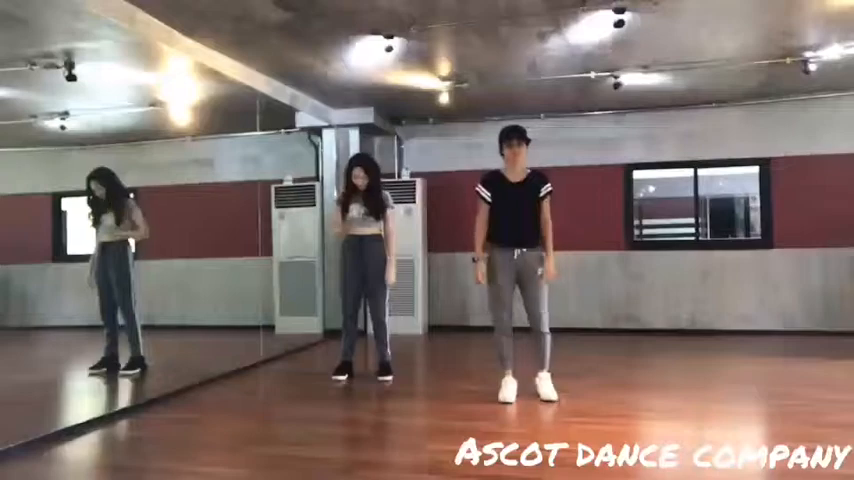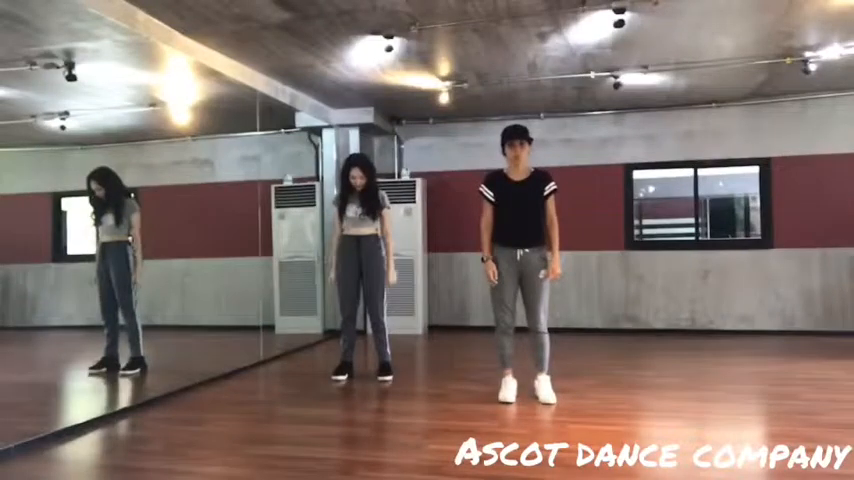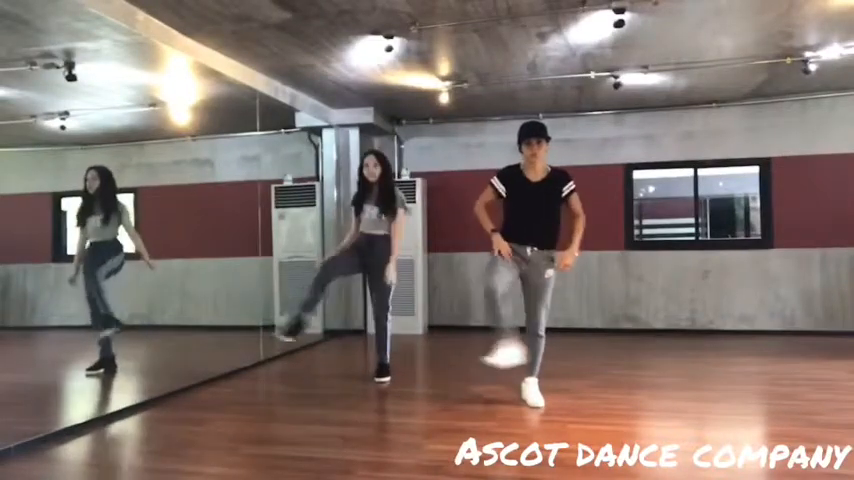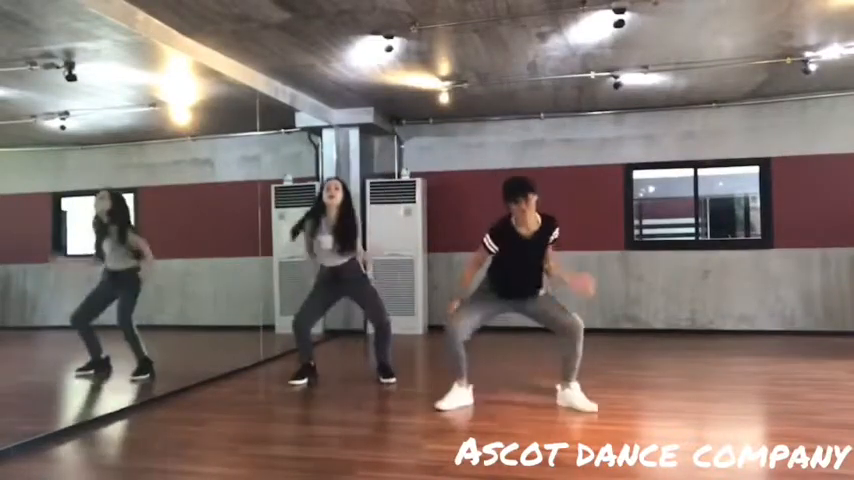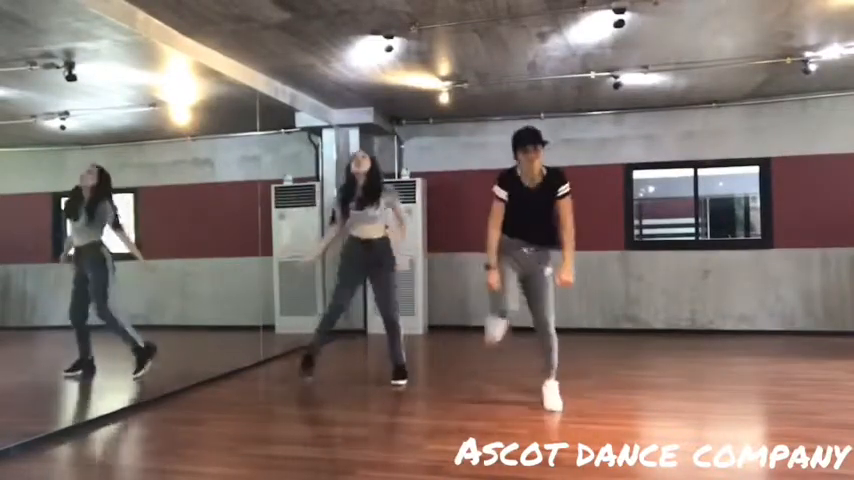
dt=1s
person 1, frame 1
left shoulder: (539, 180)
right shoulder: (490, 181)
left elbow: (546, 220)
right elbow: (482, 222)
left wrist: (549, 257)
right wrist: (479, 258)
left hip: (532, 255)
right hip: (500, 256)
left knee: (540, 320)
right knee: (502, 321)
left ankle: (543, 375)
right ankle: (508, 377)
person 1, frame 2
left shoulder: (543, 179)
right shoulder: (493, 181)
left elbow: (551, 220)
right elbow: (486, 223)
left wrist: (555, 257)
right wrist: (487, 259)
left hip: (535, 255)
right hip: (503, 256)
left knee: (539, 321)
right knee: (504, 321)
left ankle: (542, 378)
right ankle: (508, 378)
person 1, frame 3
left shoulder: (560, 179)
right shoulder: (507, 176)
left elbow: (579, 215)
right elbow: (479, 206)
left wrist: (573, 249)
right wrist: (494, 234)
left hip: (542, 256)
right hip: (509, 249)
left knee: (537, 323)
right knee: (493, 287)
left ankle: (530, 382)
right ankle: (508, 343)
person 1, frame 4
left shoulder: (549, 225)
right shoulder: (500, 232)
left elbow: (547, 264)
right elbow: (475, 262)
left wrist: (570, 279)
right wrist: (459, 298)
left hip: (532, 295)
right hip: (493, 294)
left knee: (574, 326)
right knee: (454, 329)
left ankle: (568, 389)
right ankle: (462, 388)
person 1, frame 5
left shoulder: (557, 179)
right shoulder: (505, 181)
left elbow: (566, 224)
right elbow: (494, 226)
left wrist: (568, 265)
right wrist: (490, 267)
left hip: (539, 255)
right hip: (509, 251)
left knee: (546, 324)
right knee: (504, 308)
left ankle: (550, 383)
right ankle: (497, 315)
person 2, frame 1
left shoulder: (382, 197)
right shoulder: (345, 198)
left elbow: (389, 232)
right elbow: (338, 227)
left wrist: (392, 264)
right wrist: (338, 228)
left hip: (374, 249)
right hip: (351, 250)
left knee: (378, 309)
right knee: (349, 308)
left ankle: (384, 362)
right ankle: (346, 361)
person 2, frame 2
left shoulder: (379, 197)
right shoulder: (342, 198)
left elbow: (386, 232)
right elbow: (338, 231)
left wrist: (391, 265)
right wrist: (334, 263)
left hip: (371, 249)
right hip: (347, 250)
left knee: (376, 309)
right knee: (347, 309)
left ankle: (385, 361)
right ankle: (346, 361)
person 2, frame 3
left shoulder: (395, 197)
right shoulder: (361, 196)
left elbow: (397, 232)
left wrist: (391, 264)
right wrist: (339, 251)
left hip: (381, 252)
right hip: (360, 245)
left knee: (381, 309)
right knee: (326, 270)
left ankle: (383, 364)
right ankle: (299, 320)
person 2, frame 4
left shoulder: (350, 222)
right shoulder: (313, 222)
left elbow: (357, 251)
right elbow: (311, 250)
left wrist: (365, 257)
left hip: (352, 275)
right hip: (327, 277)
left knee: (381, 320)
right knee: (300, 322)
left ankle: (383, 366)
right ankle: (308, 367)
person 2, frame 5
left shoulder: (384, 191)
right shoulder: (344, 194)
left elbow: (402, 220)
right elbow: (337, 226)
right wrist: (318, 252)
left hip: (379, 252)
right hip: (353, 252)
left knee: (389, 311)
right knee: (336, 306)
left ankle: (399, 365)
right ankle: (311, 353)
person 3, frame 1
left shoulder: (127, 205)
right shoulder: (100, 208)
left elbow: (144, 232)
right elbow: (98, 239)
left wrist: (121, 233)
right wrist: (92, 266)
left hip: (119, 255)
right hip: (102, 257)
left knee: (126, 307)
right knee: (107, 309)
left ankle: (137, 358)
right ankle: (110, 357)
person 3, frame 2
left shoulder: (128, 205)
right shoulder: (101, 208)
left elbow: (136, 237)
right elbow: (100, 238)
left wrist: (137, 267)
right wrist: (97, 265)
left hip: (120, 254)
right hip: (103, 256)
left knee: (127, 307)
right knee: (107, 310)
left ankle: (137, 358)
right ankle: (110, 357)
person 3, frame 3
left shoulder: (117, 207)
right shoulder: (86, 208)
left elbow: (133, 234)
right elbow: (82, 240)
left wrist: (146, 257)
right wrist: (75, 268)
left hip: (112, 252)
right hip: (93, 254)
left knee: (93, 276)
right knee: (95, 304)
left ankle: (109, 321)
right ankle: (107, 358)
person 3, frame 4
left shoulder: (122, 230)
right shoulder: (101, 228)
left elbow: (147, 252)
left wrist: (145, 273)
left hip: (128, 280)
right hip: (108, 279)
left knee: (124, 322)
right knee: (78, 318)
left ankle: (144, 363)
right ankle: (99, 361)
person 3, frame 5
left shoulder: (101, 205)
right shoulder: (75, 203)
left elbow: (120, 233)
left wrist: (139, 257)
right wrist: (65, 254)
left hip: (96, 257)
right hip: (81, 260)
left knee: (102, 310)
right knee: (76, 313)
left ankle: (142, 350)
right ankle: (85, 360)
